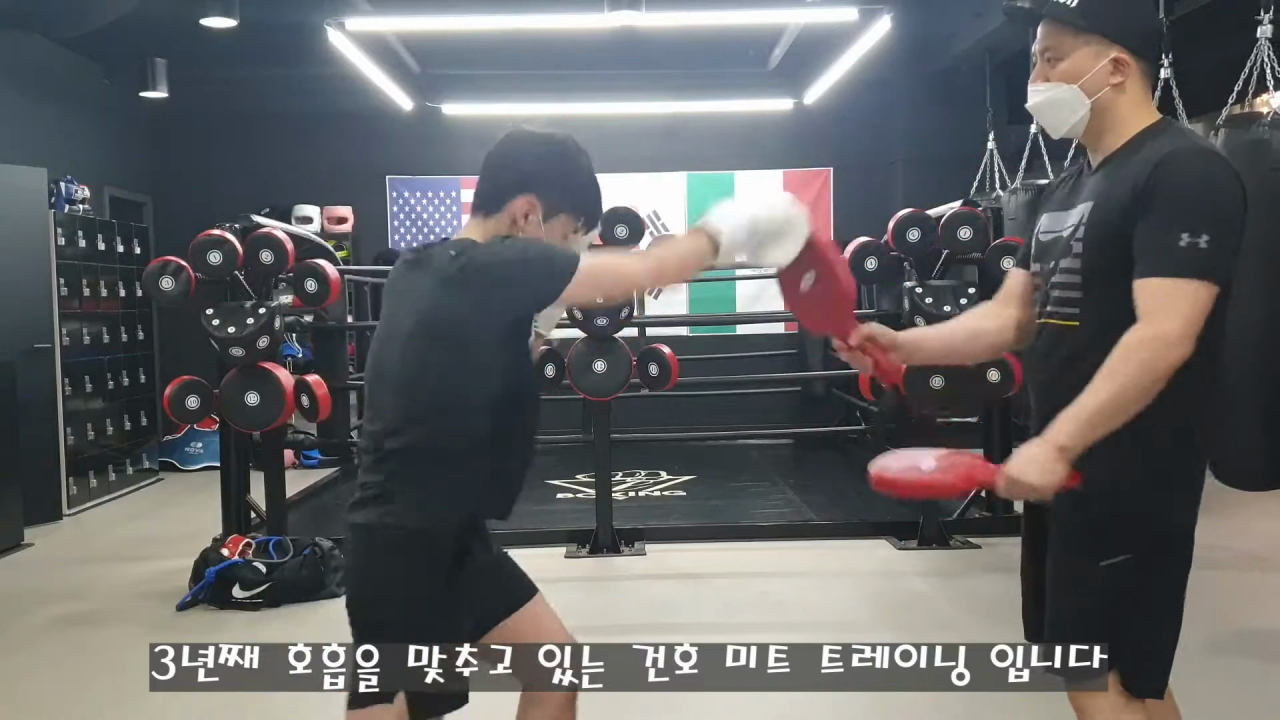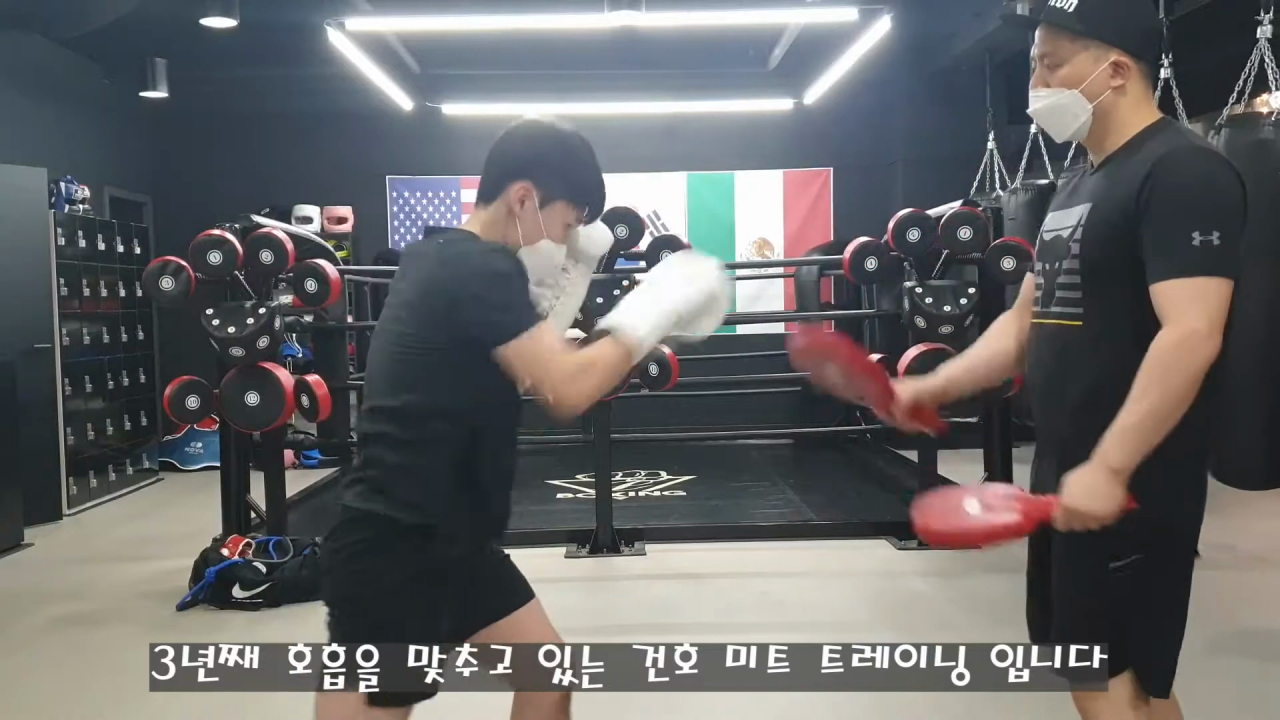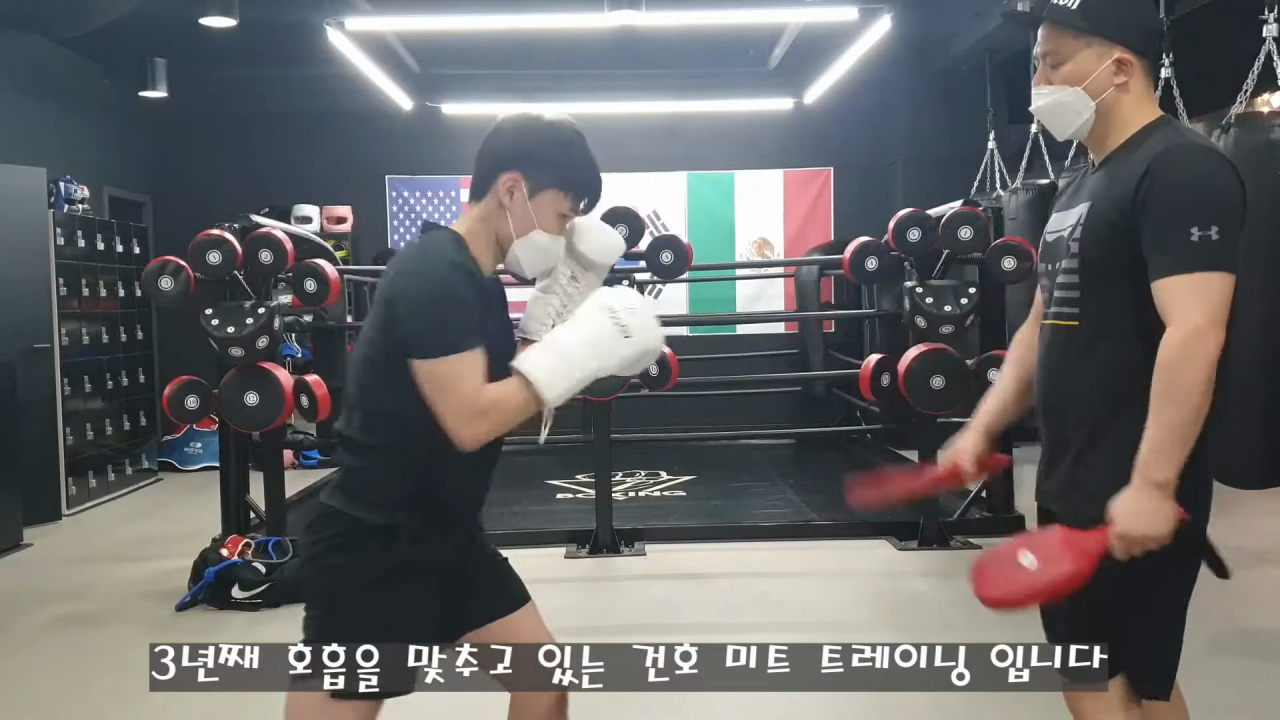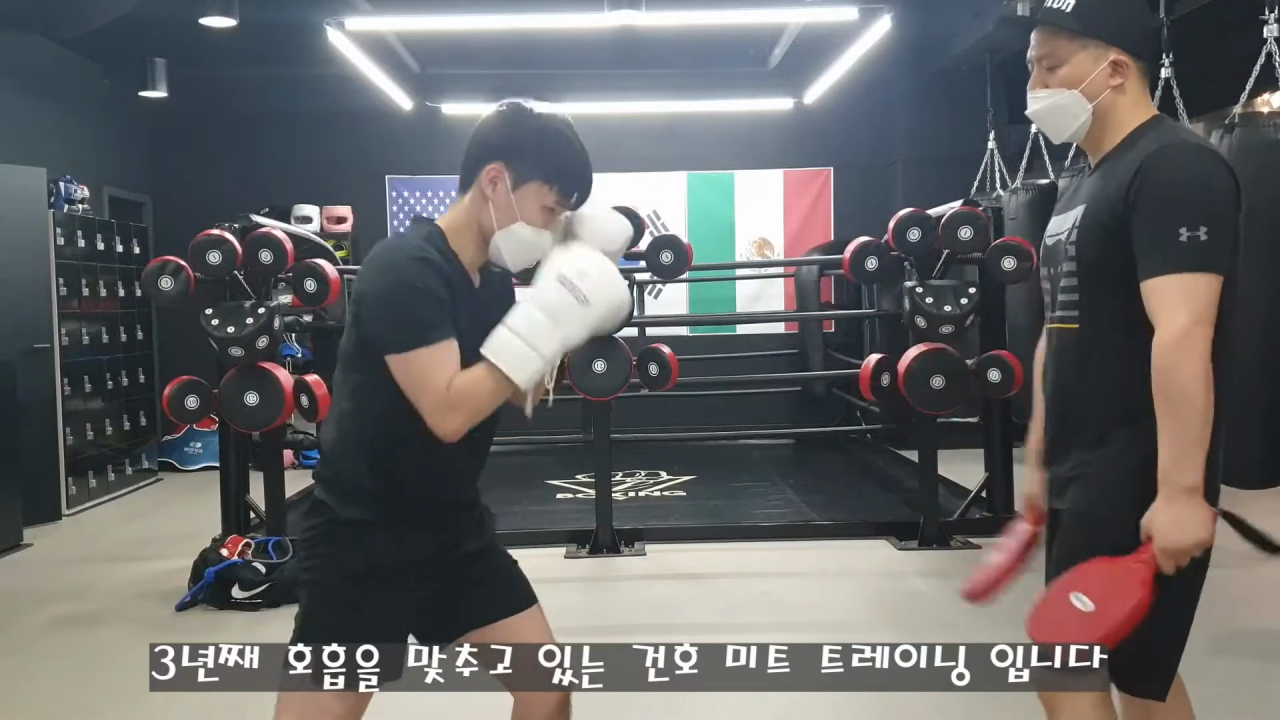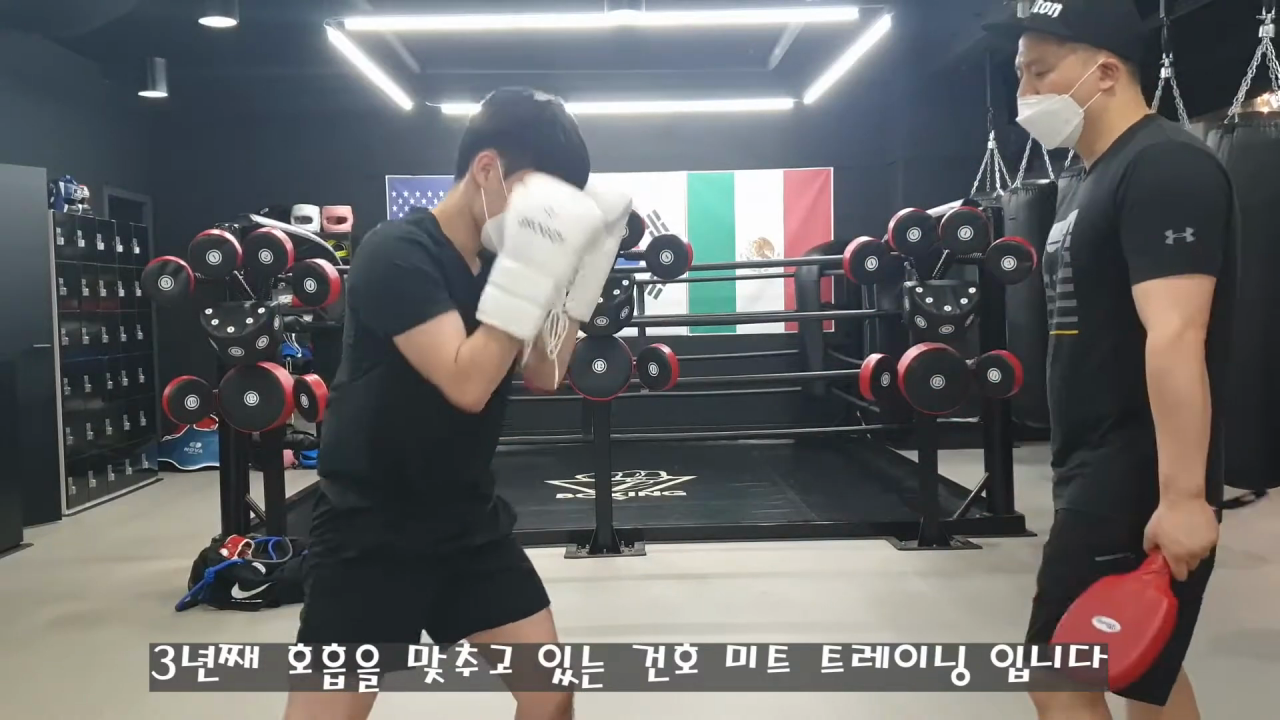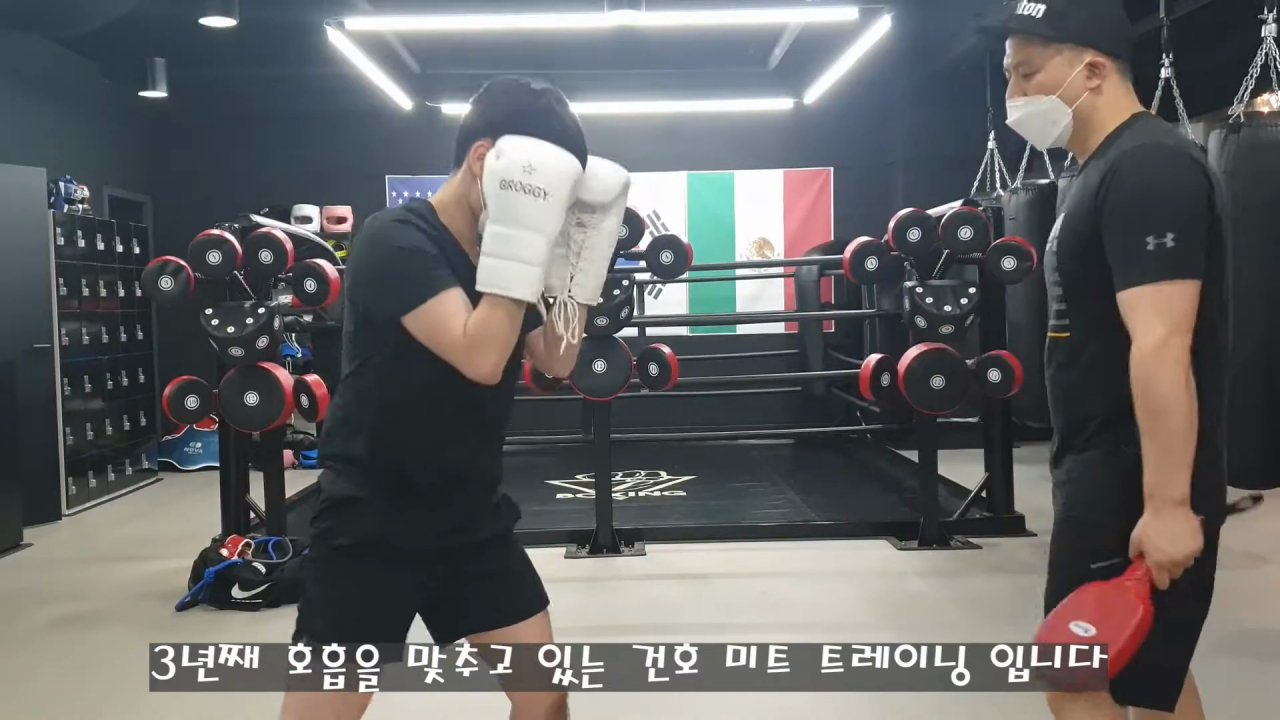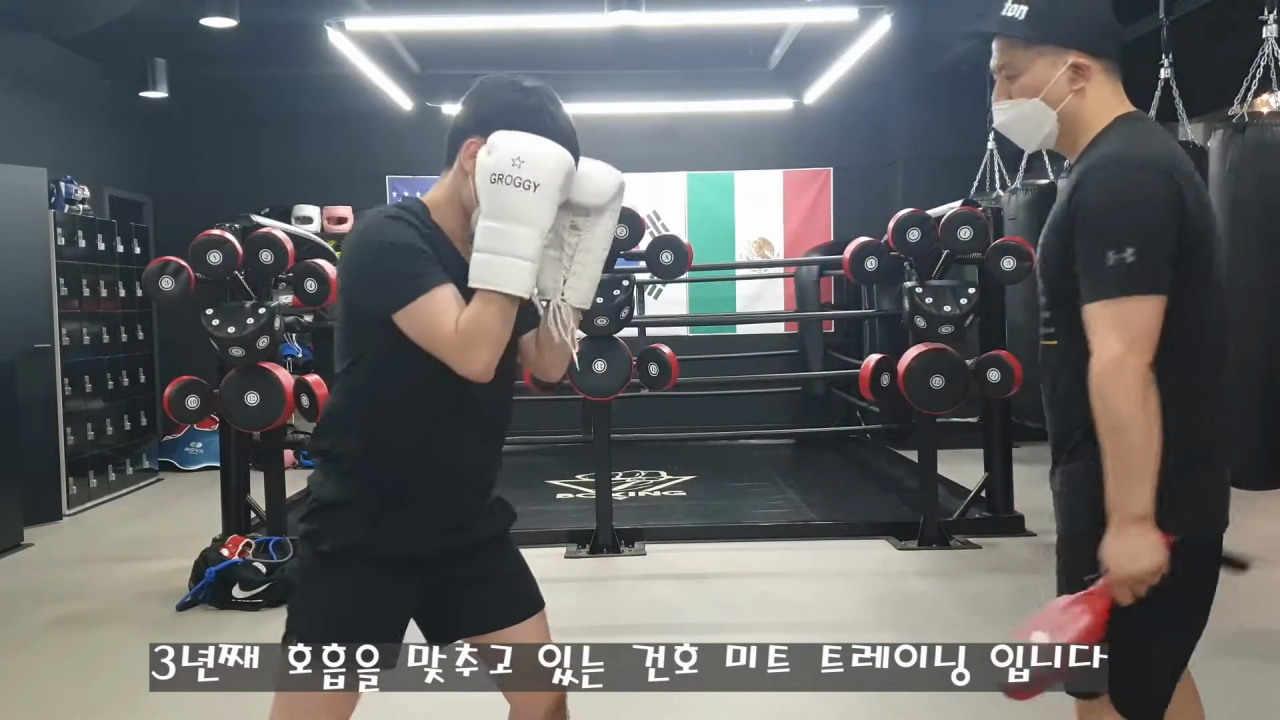
dt=0.1s
person 1, frame 1
left shoulder: (1181, 173)
right shoulder: (1076, 182)
left elbow: (1165, 335)
right elbow: (1015, 311)
left wrist: (1055, 446)
right wrist: (905, 345)
left hip: (1123, 484)
right hip: (1061, 476)
person 1, frame 2
left shoulder: (1185, 174)
right shoulder: (1078, 185)
left elbow: (1190, 337)
right elbow: (1027, 321)
left wrist: (1109, 470)
right wrist: (938, 384)
left hip: (1131, 488)
right hip: (1068, 478)
person 1, frame 3
left shoulder: (1181, 170)
right shoulder: (1086, 182)
left elbow: (1196, 336)
left wrist: (1153, 484)
right wrist: (982, 428)
left hip: (1132, 489)
right hip: (1079, 479)
person 1, frame 4
left shoulder: (1175, 170)
right shoulder: (1087, 183)
left elbow: (1182, 336)
left wrist: (1181, 491)
right wrist: (1036, 461)
left hip: (1139, 486)
right hip: (1087, 478)
person 1, frame 5
left shoulder: (1163, 167)
right shoulder: (1104, 177)
left elbow: (1176, 339)
left wrist: (1180, 493)
left hip: (1137, 483)
right hip: (1107, 473)
person 1, frame 6
left shoulder: (1149, 168)
right shoulder: (1104, 174)
left elbow: (1162, 346)
left wrist: (1168, 502)
left hip: (1129, 488)
right hip: (1109, 476)
person 1, frame 7
left shoulder: (1114, 179)
right shoulder: (1134, 161)
left elbow: (1123, 363)
left wrist: (1130, 519)
left hip: (1142, 497)
right hip: (1174, 483)
person 2, frame 1
left shoulder: (421, 271)
right shoulder: (496, 267)
right elbow: (631, 274)
right wrist: (733, 228)
left hip: (441, 538)
right hip: (406, 556)
person 2, frame 2
left shoulder: (445, 263)
right shoulder: (479, 270)
left elbow: (504, 374)
right elbow: (568, 390)
left wrist: (551, 297)
right wrist: (656, 309)
left hip: (427, 535)
right hip: (390, 544)
person 2, frame 3
left shoulder: (480, 278)
right shoulder: (432, 274)
left elbow: (513, 388)
right elbow: (470, 422)
left wrist: (580, 305)
right wrist: (581, 349)
left hip: (446, 537)
right hip: (369, 549)
person 2, frame 4
left shoulder: (487, 277)
right shoulder: (405, 270)
left elbow: (516, 385)
right elbow: (448, 413)
left wrist: (568, 286)
right wrist: (548, 324)
left hip: (452, 533)
right hip: (360, 545)
person 2, frame 5
left shoulder: (496, 262)
right shoulder: (396, 252)
left elbow: (545, 374)
right elbow: (468, 383)
left wrist: (581, 263)
right wrist: (532, 265)
left hip: (468, 525)
right hip: (371, 534)
person 2, frame 6
left shoulder: (494, 249)
right shoulder: (395, 239)
left elbow: (556, 361)
right elbow: (480, 358)
left wrist: (586, 241)
right wrist: (523, 232)
left hip: (471, 519)
right hip: (369, 526)
person 2, frame 7
left shoulder: (491, 247)
right shoulder: (387, 238)
left elbow: (548, 366)
right elbow: (472, 356)
left wrist: (579, 241)
right wrist: (516, 232)
left hip: (466, 523)
right hip: (360, 530)
